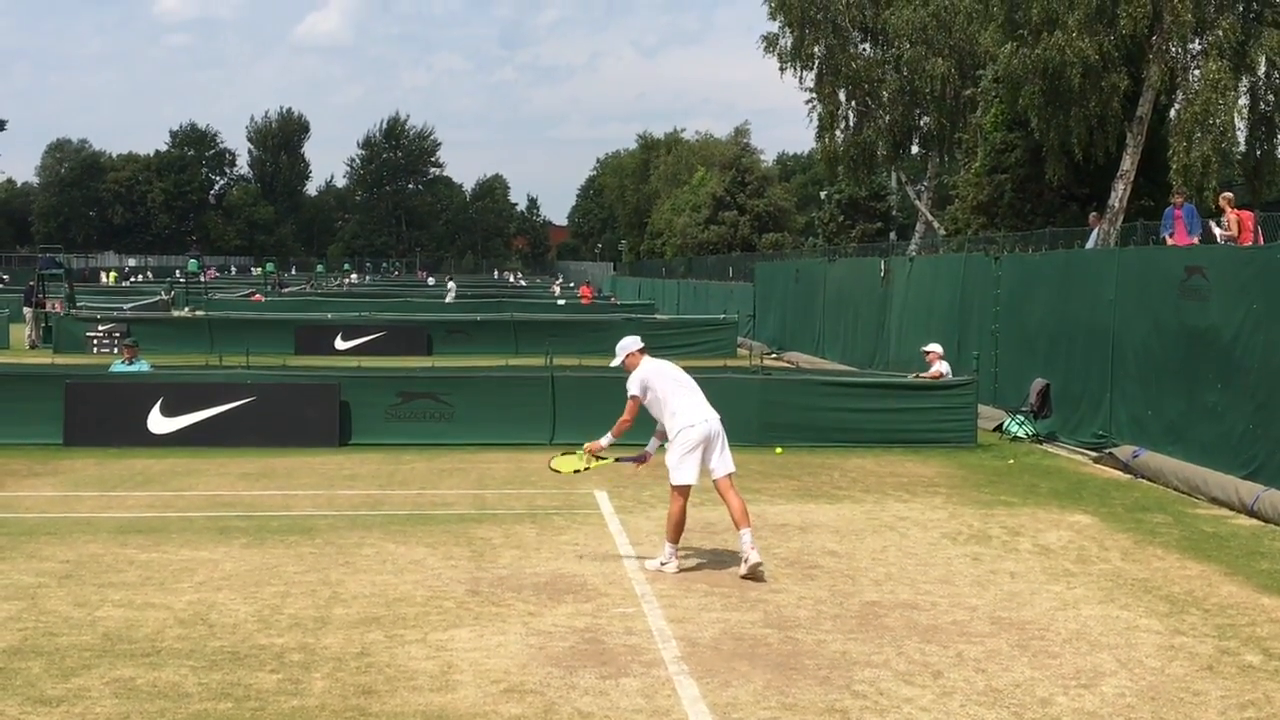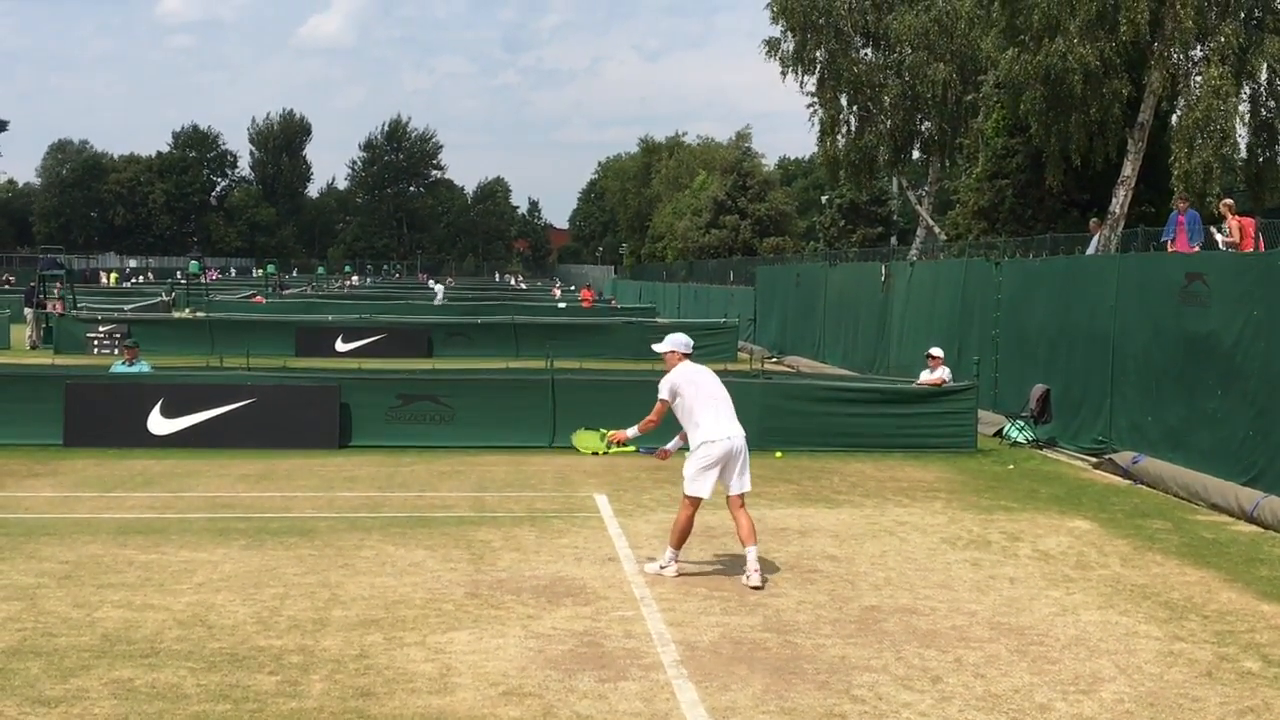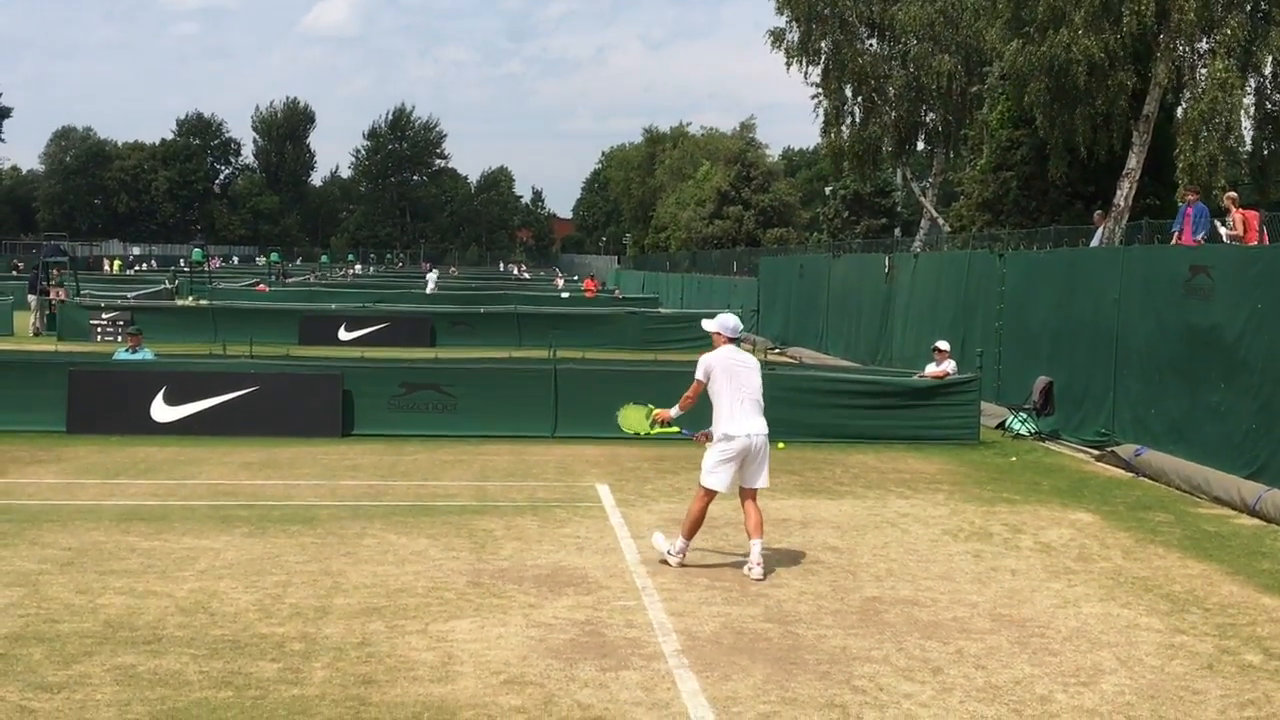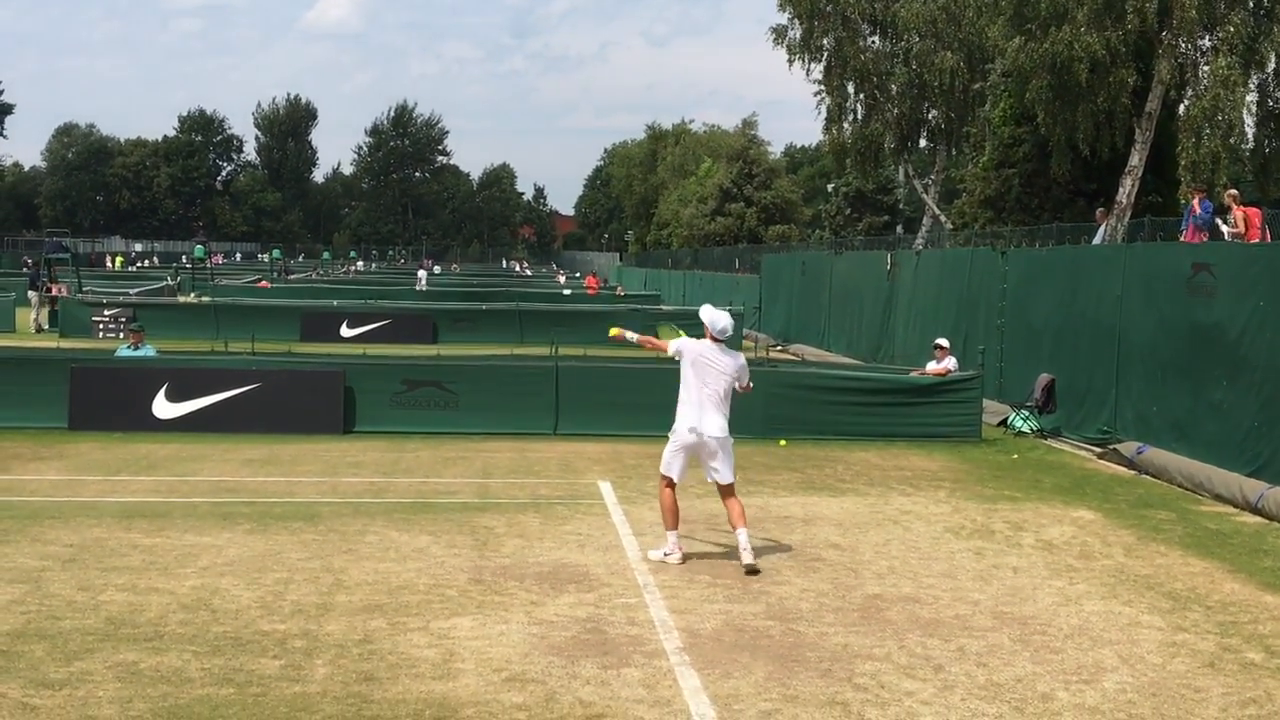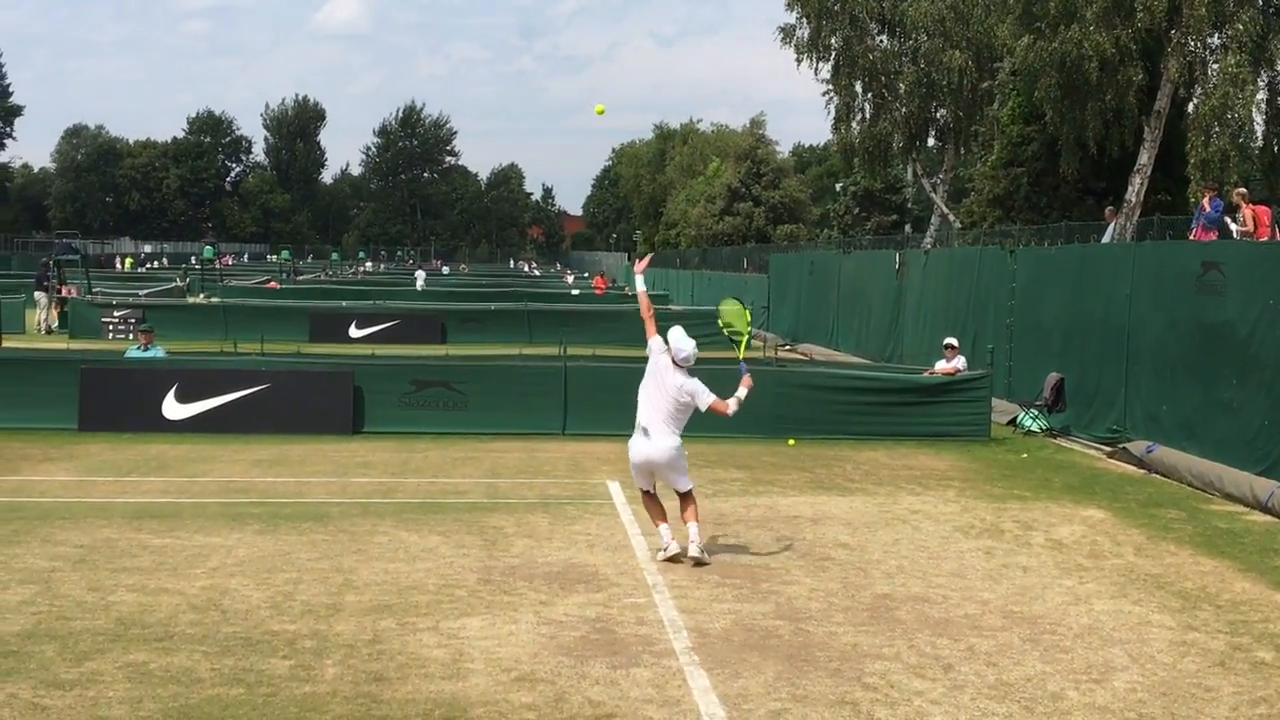
dt=0.5s
person 1, frame 1
left shoulder: (638, 375)
right shoulder: (665, 366)
left elbow: (627, 419)
left wrist: (603, 442)
right wrist: (650, 450)
left hip: (689, 430)
right hip: (712, 422)
left knee: (678, 496)
right knee: (728, 489)
left ankle: (669, 558)
right ankle: (749, 549)
person 1, frame 2
left shoulder: (671, 379)
right shoulder: (706, 372)
left elbow: (654, 420)
left wrist: (628, 434)
right wrist: (672, 447)
left hip: (711, 444)
right hip: (736, 439)
left knee: (688, 505)
right knee: (737, 507)
left ankle: (669, 562)
right ankle: (753, 568)
person 1, frame 3
left shoulder: (710, 359)
right shoulder: (752, 362)
left elbow: (691, 398)
left wrist: (671, 413)
right wrist: (714, 431)
left hip: (731, 438)
right hip: (758, 435)
left knee: (704, 496)
right knee: (749, 499)
left ankle: (677, 551)
right ankle: (756, 560)
person 1, frame 4
left shoulder: (690, 346)
right shoulder: (738, 360)
left elbow: (655, 344)
right elbow: (746, 387)
left wrist: (628, 335)
left hip: (688, 431)
right hip: (717, 436)
left knee: (666, 485)
right knee: (729, 494)
left ankle: (673, 549)
right ankle: (746, 550)
person 1, frame 5
left shoulder: (658, 359)
right shoulder: (692, 386)
left elbow: (647, 316)
right elbow: (726, 410)
left wrist: (639, 277)
right wrist: (743, 389)
left hip: (640, 447)
right hip: (668, 450)
left knee: (648, 493)
right knee: (686, 496)
left ankle: (668, 541)
right ankle: (694, 542)
